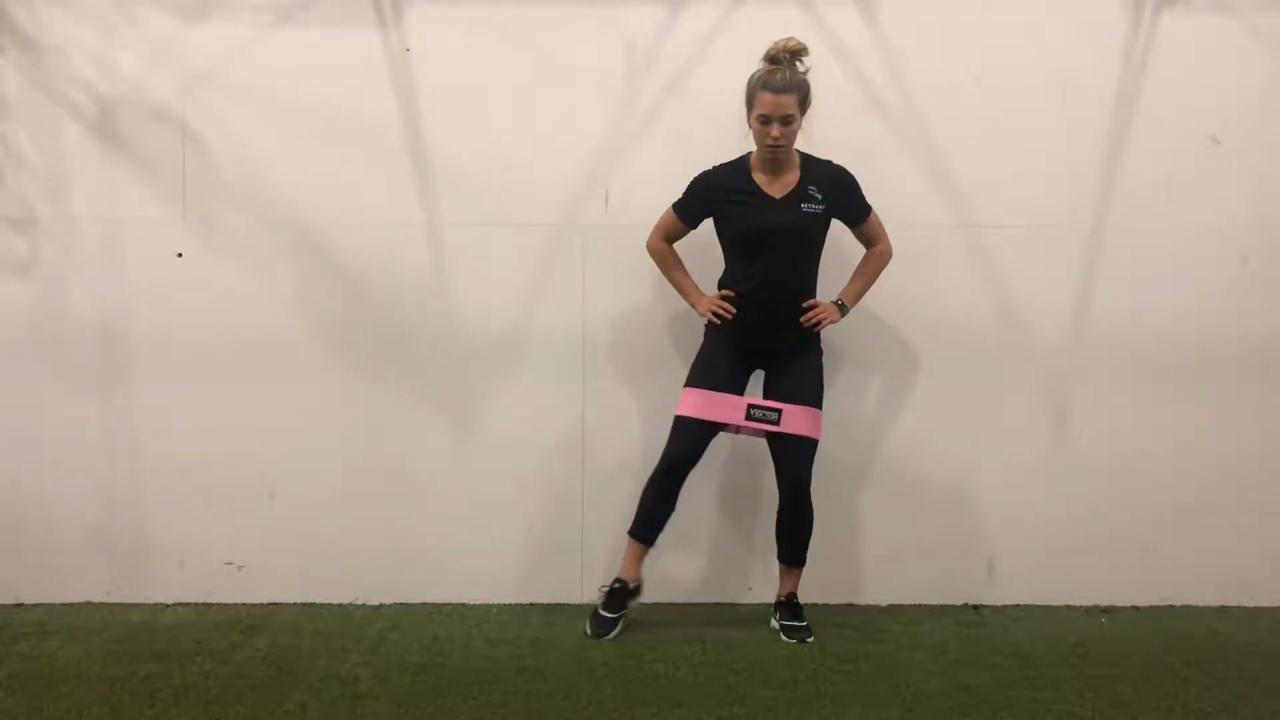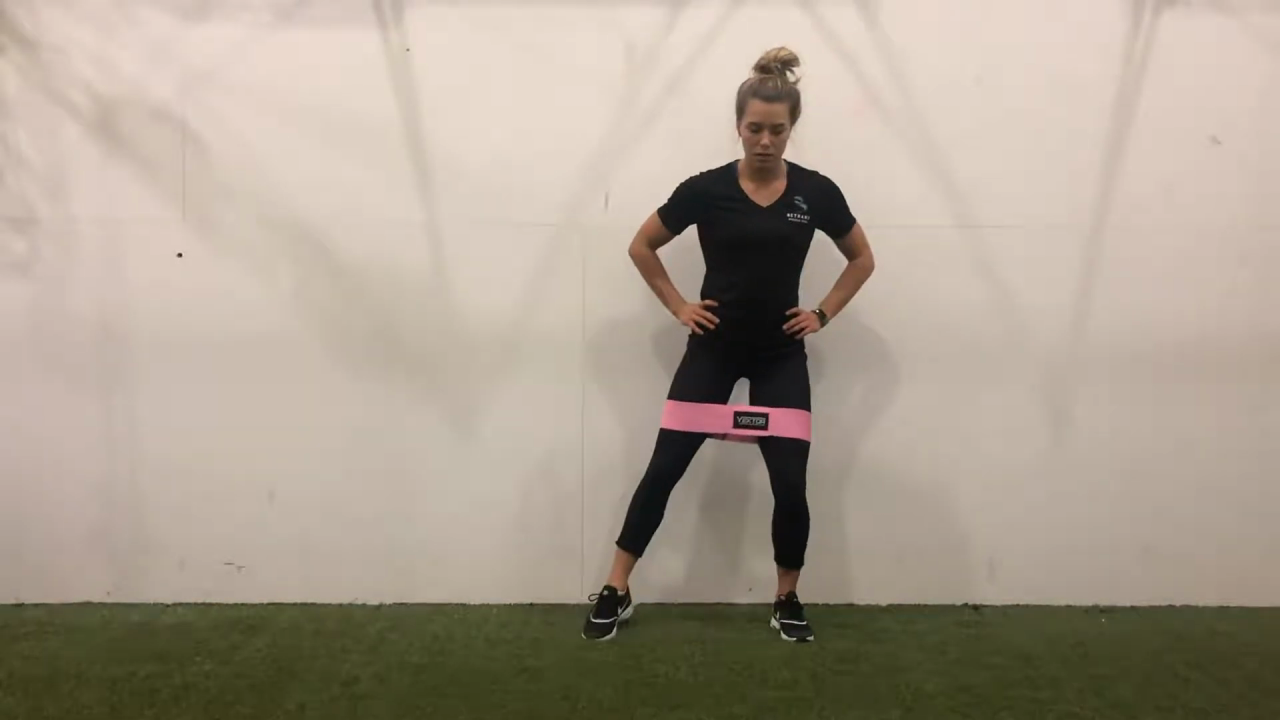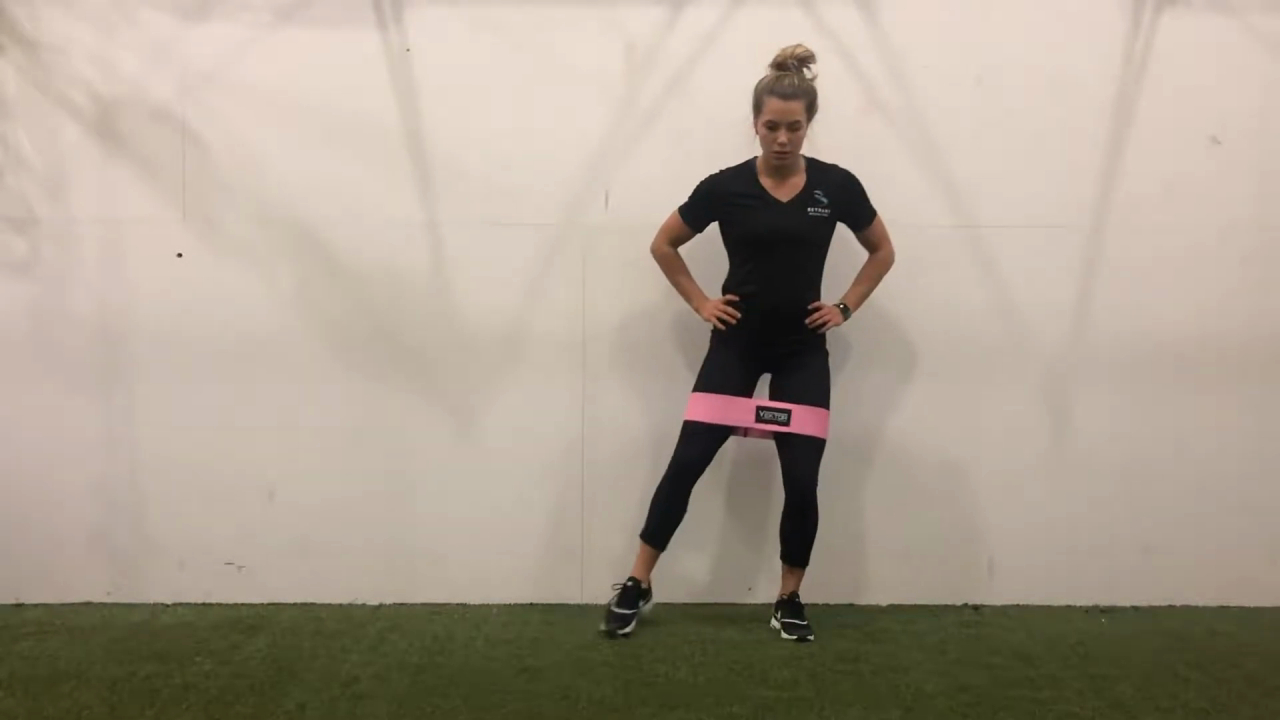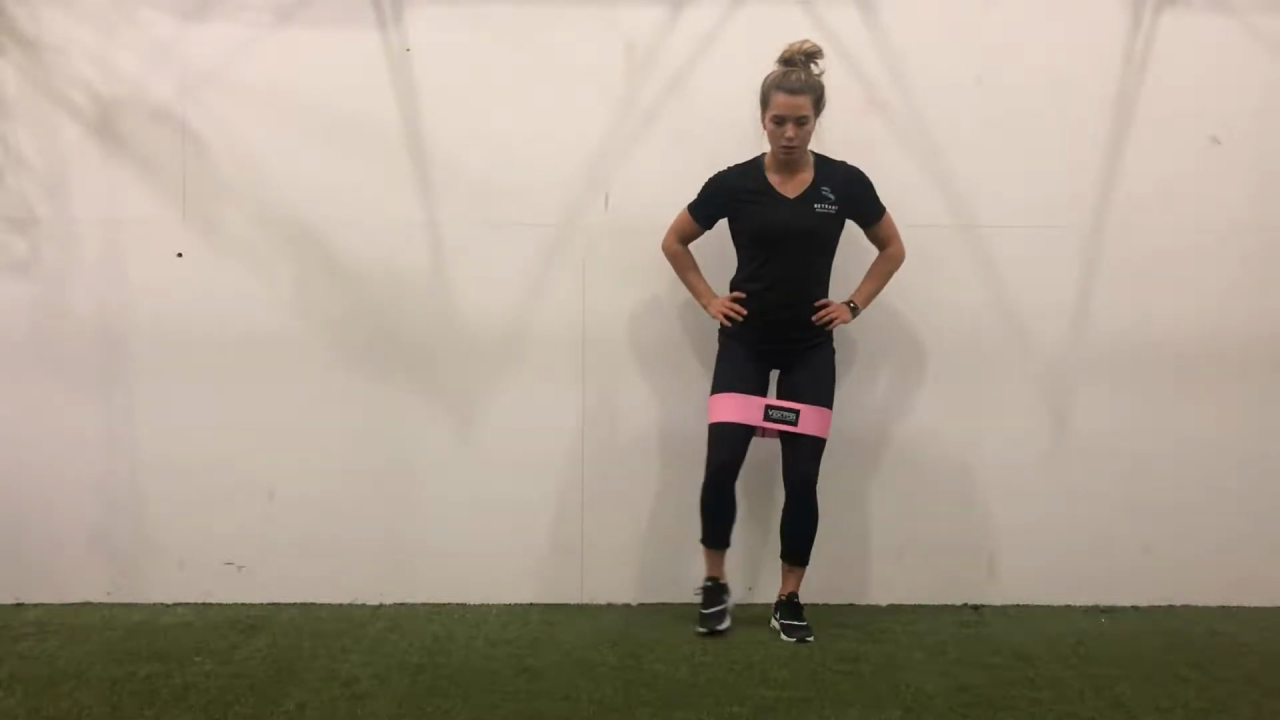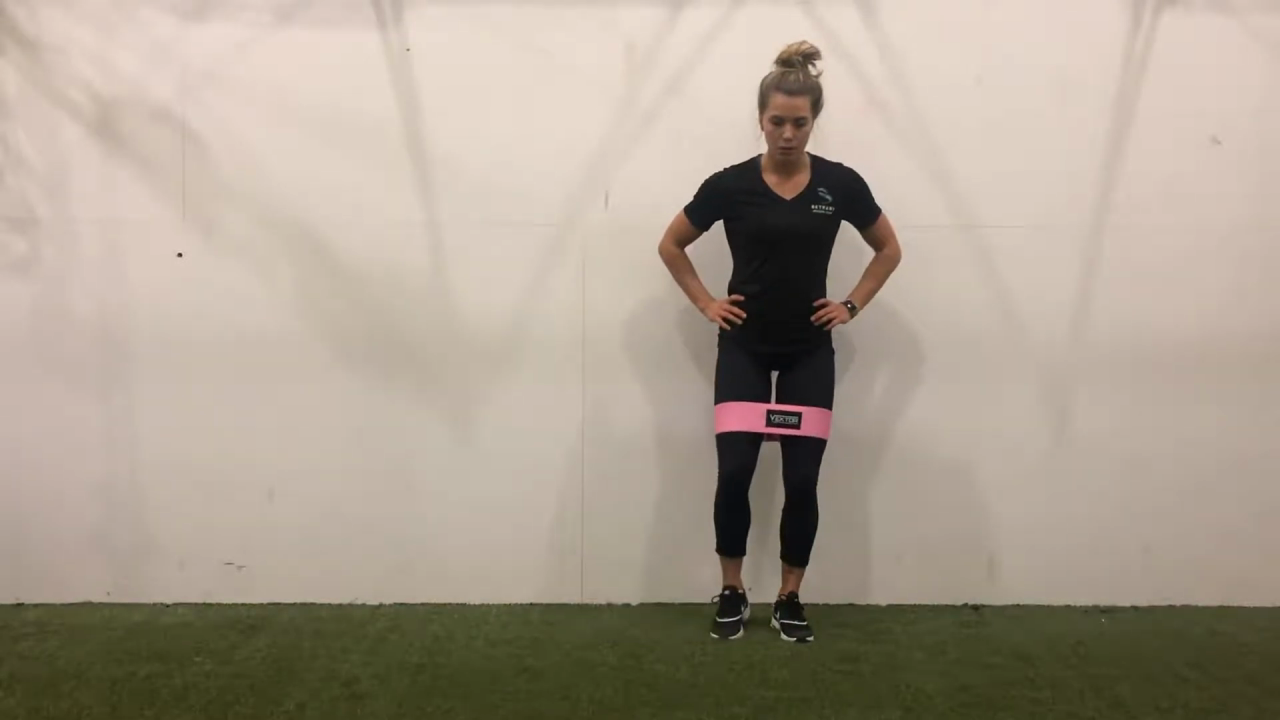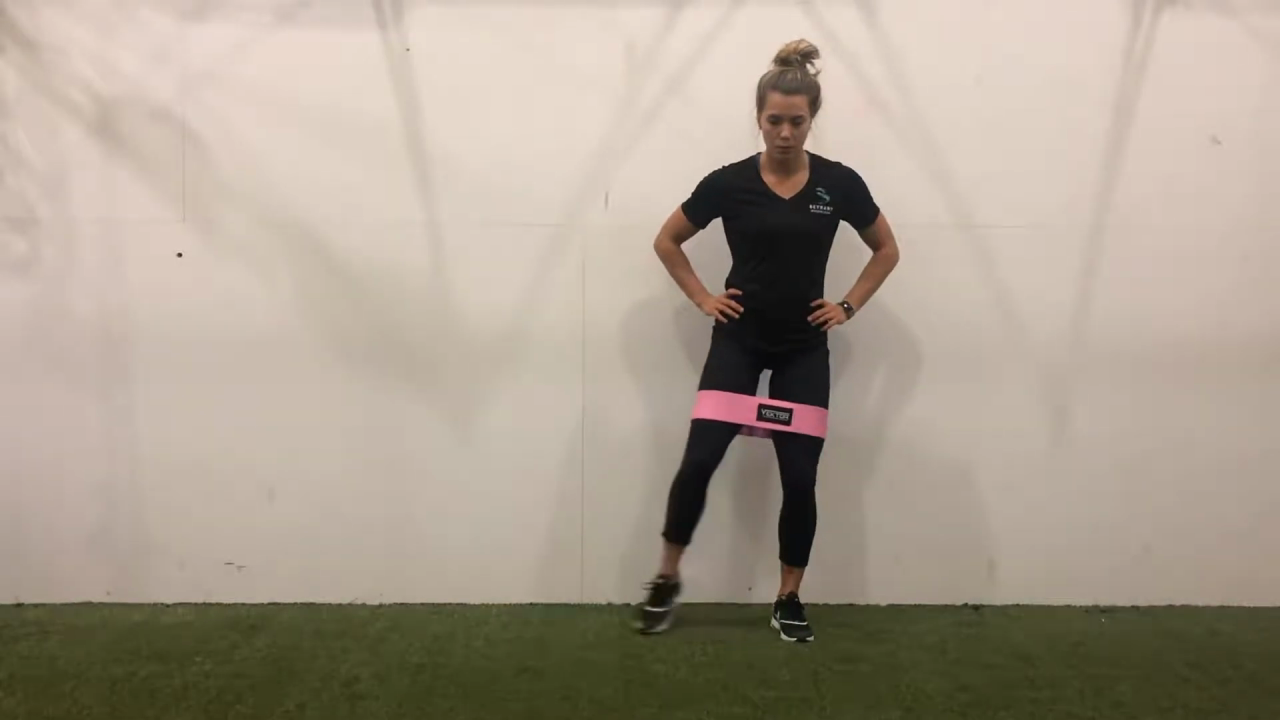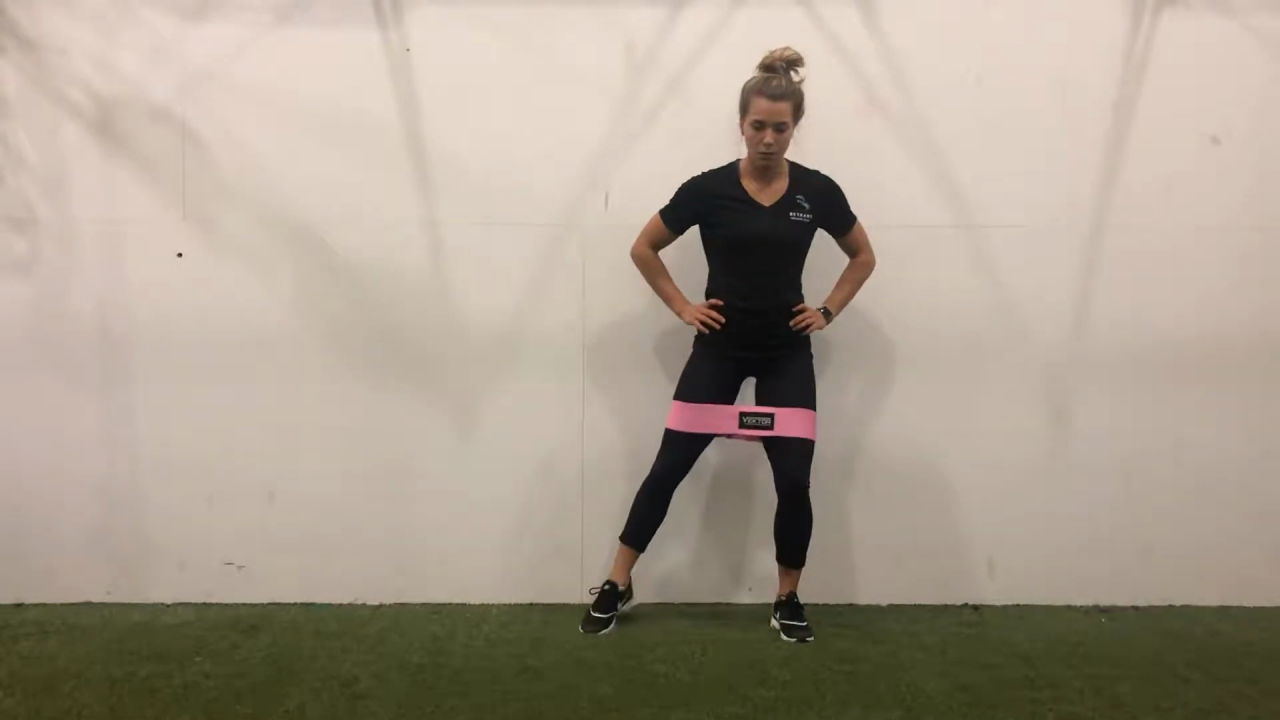
dt=0.3s
person 1, frame 1
left shoulder: (830, 181)
right shoulder: (719, 182)
left elbow: (880, 248)
right elbow: (659, 240)
left wrist: (841, 305)
right wrist: (695, 297)
left hip: (796, 348)
right hip: (729, 341)
left knee: (795, 481)
right knee: (677, 459)
left ankle: (788, 601)
right ankle: (624, 585)
person 1, frame 2
left shoulder: (816, 192)
right shoulder: (705, 189)
left elbow: (862, 260)
right elbow: (641, 246)
left wrist: (823, 314)
right wrist: (677, 306)
left hip: (781, 357)
right hip: (713, 351)
left knee: (791, 486)
right knee: (665, 470)
left ankle: (787, 601)
right ankle: (615, 592)
person 1, frame 3
left shoulder: (837, 185)
right shoulder: (726, 186)
left elbow: (882, 252)
right elbow: (664, 244)
left wrist: (844, 307)
right wrist: (699, 302)
left hip: (802, 353)
right hip: (736, 346)
left knee: (802, 483)
right knee: (687, 463)
left ankle: (789, 601)
right ankle: (637, 584)
person 1, frame 4
left shoulder: (844, 182)
right shoulder: (734, 182)
left elbow: (892, 249)
right elbow: (674, 242)
left wrist: (854, 305)
right wrist: (709, 299)
left hip: (810, 350)
right hip: (744, 343)
left knee: (801, 480)
right knee: (721, 466)
left ankle: (789, 600)
right ankle: (714, 585)
person 1, frame 5
left shoulder: (840, 183)
right shoulder: (730, 184)
left elbow: (888, 250)
right elbow: (671, 245)
left wrist: (851, 305)
right wrist: (706, 303)
left hip: (809, 351)
right hip: (744, 347)
left knee: (802, 482)
right knee: (734, 473)
left ankle: (789, 600)
right ankle: (731, 591)
person 1, frame 6
left shoulder: (839, 183)
right shoulder: (728, 183)
left elbow: (886, 250)
right elbow: (666, 241)
left wrist: (848, 304)
right wrist: (702, 297)
left hip: (804, 348)
right hip: (738, 338)
left knee: (799, 481)
right knee: (698, 461)
left ankle: (788, 601)
right ankle: (666, 579)
person 1, frame 7
left shoulder: (817, 191)
right shoulder: (708, 189)
left elbow: (863, 258)
right elbow: (644, 248)
left wrist: (826, 311)
right wrist: (681, 306)
left hip: (786, 355)
right hip: (719, 350)
left knee: (795, 484)
right knee: (669, 468)
left ankle: (788, 600)
right ankle: (616, 585)
